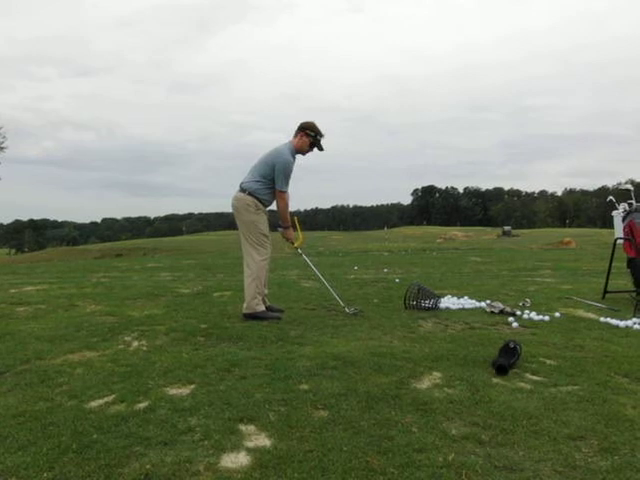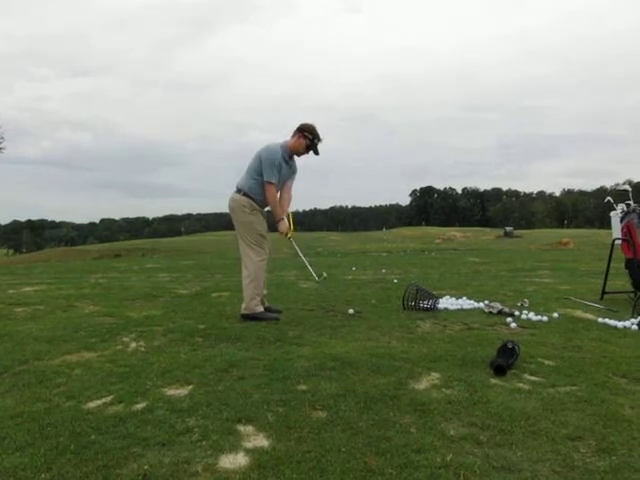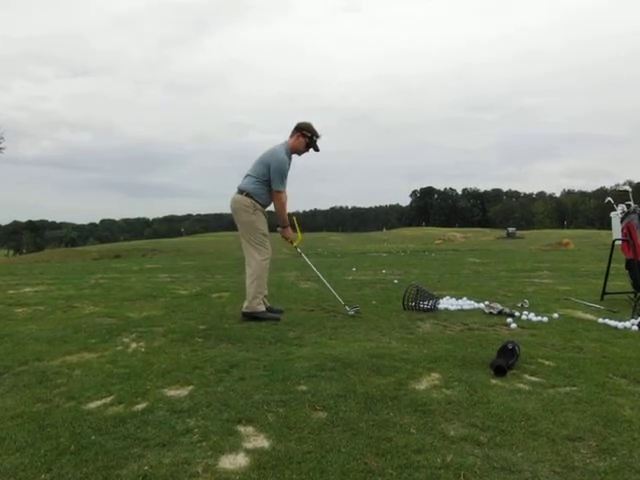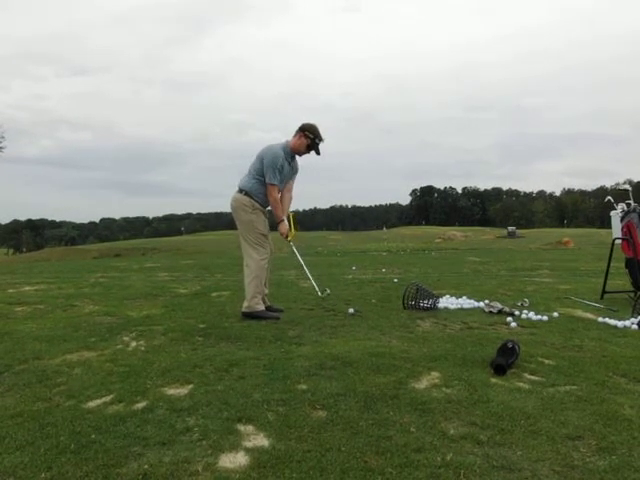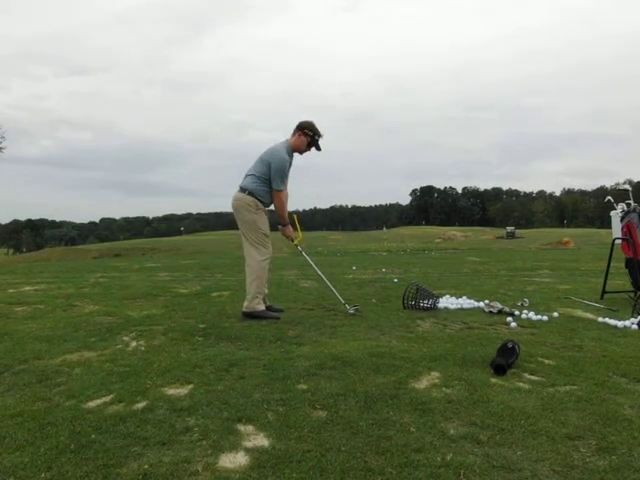
dt=1s
person 1, frame 1
left shoulder: (284, 154)
right shoulder: (285, 158)
left elbow: (282, 194)
right elbow: (281, 197)
left wrist: (286, 223)
right wrist: (287, 227)
left hip: (251, 203)
right hip: (249, 204)
left knee: (260, 253)
right knee: (258, 254)
left ankle: (260, 302)
right ankle: (253, 307)
person 1, frame 2
left shoulder: (291, 164)
right shoulder: (273, 153)
left elbow: (286, 192)
right elbow: (269, 190)
left wrist: (285, 218)
right wrist: (280, 220)
left hip: (253, 206)
right hip: (245, 204)
left knee: (261, 253)
right knee: (255, 255)
left ankle: (258, 302)
right ankle: (251, 308)
person 1, frame 3
left shoulder: (283, 155)
right shoulder: (279, 158)
left elbow: (281, 193)
right elbow: (278, 197)
left wrist: (284, 223)
right wrist: (285, 226)
left hip: (251, 205)
right hip: (247, 204)
left knee: (261, 254)
right knee: (260, 255)
left ankle: (259, 302)
right ankle: (253, 307)
person 1, frame 4
left shoulder: (293, 163)
right shoulder: (275, 153)
left elbow: (287, 193)
right elbow: (271, 192)
left wrist: (284, 219)
right wrist: (280, 221)
left hip: (255, 206)
right hip: (247, 203)
left knee: (265, 253)
right knee: (257, 254)
left ankle: (260, 301)
right ankle: (252, 306)
person 1, frame 5
left shoulder: (286, 155)
right shoulder: (280, 156)
left elbow: (283, 191)
right elbow: (278, 195)
left wrist: (285, 221)
right wrist: (285, 224)
left hip: (252, 203)
right hip: (249, 203)
left knee: (262, 253)
right knee: (259, 254)
left ankle: (259, 301)
right ankle: (253, 306)
